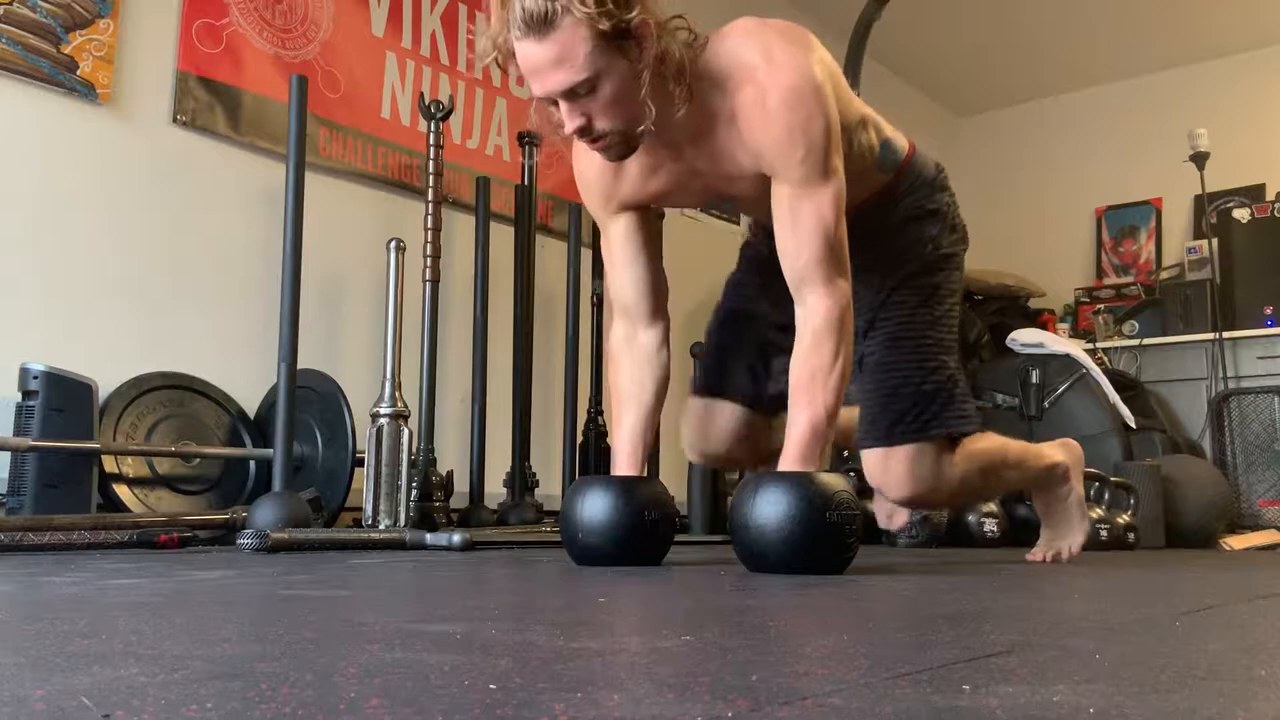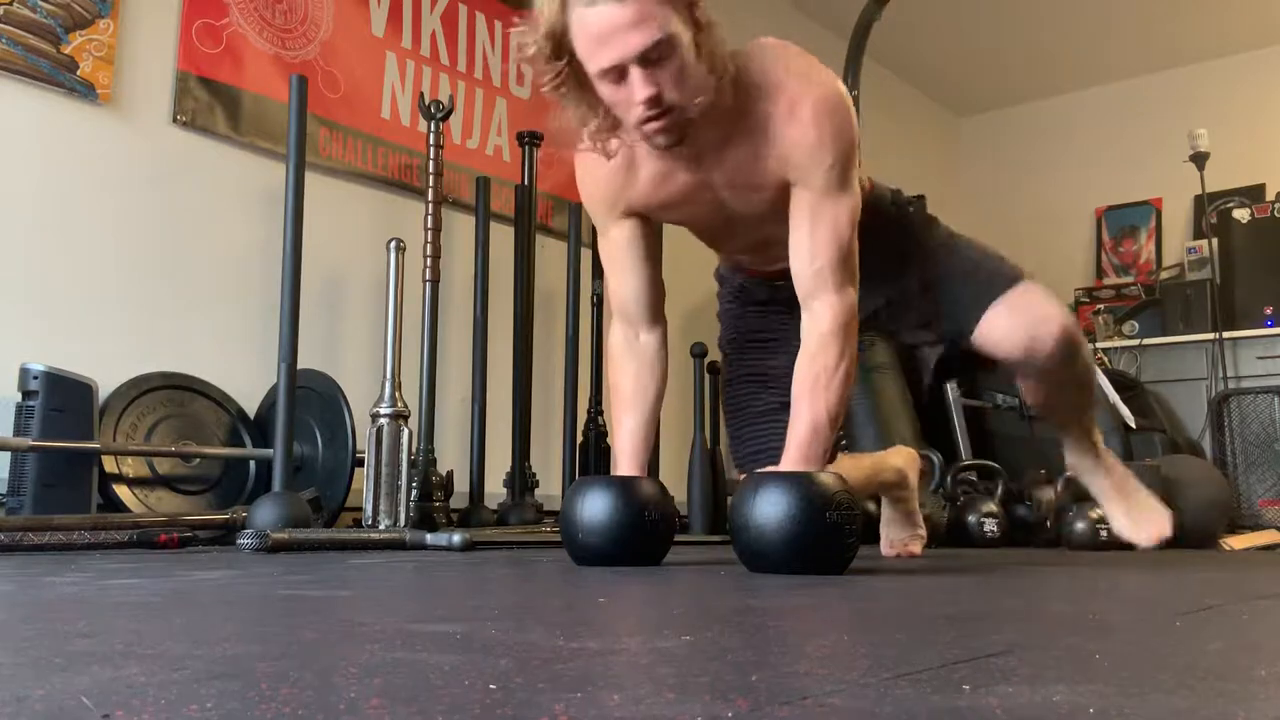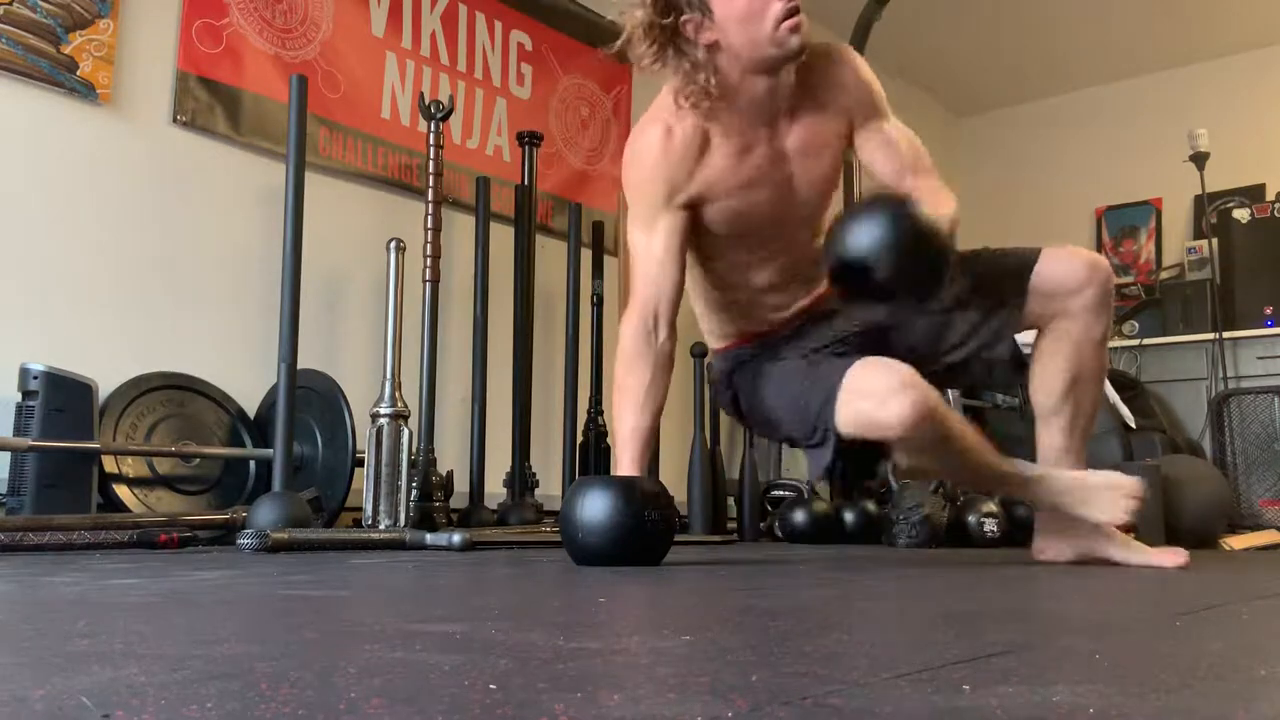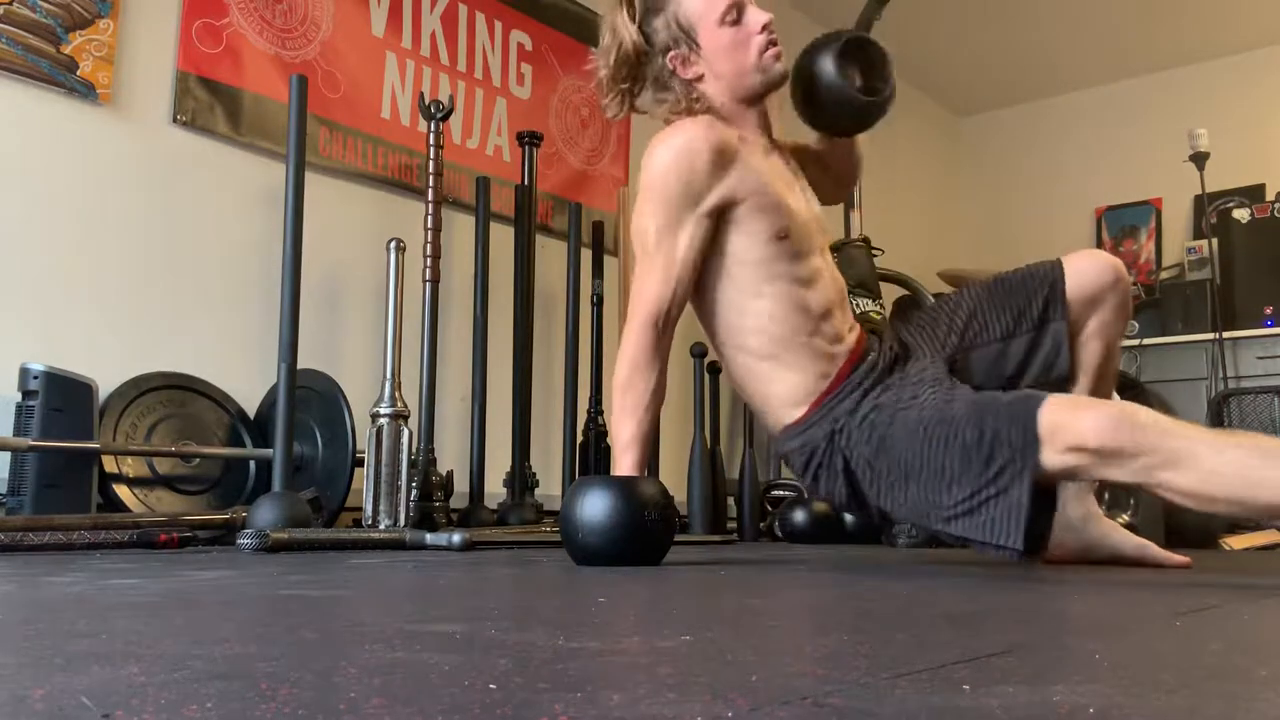
dt=0.5s
person 1, frame 1
left shoulder: (771, 84)
right shoulder: (601, 160)
left elbow: (823, 298)
right elbow: (638, 326)
left wrist: (796, 479)
left hip: (896, 215)
right hip: (785, 226)
left knee: (908, 478)
right knee: (713, 442)
left ankle: (1055, 469)
right ankle: (865, 423)
person 1, frame 2
left shoulder: (801, 101)
right shoulder: (606, 161)
left elbow: (828, 309)
right elbow: (635, 330)
left wrist: (801, 470)
left hip: (871, 232)
right hip: (759, 285)
left knee: (1042, 335)
left ankle: (1088, 457)
right ankle: (893, 473)
person 1, frame 3
left shoulder: (836, 76)
right shoulder: (669, 139)
left elbow: (926, 189)
right elbow: (650, 323)
left wrist: (923, 215)
left hip: (842, 300)
right hip: (761, 359)
left knee: (1082, 279)
right knee: (899, 402)
left ankle: (1064, 527)
right ankle: (1032, 487)
person 1, frame 4
left shoulder: (756, 140)
right shoulder: (691, 149)
left elbow: (837, 183)
right elbow: (648, 323)
left hip: (886, 363)
right hip: (851, 430)
left knee: (1099, 279)
right knee: (1101, 431)
left ankle: (1071, 518)
